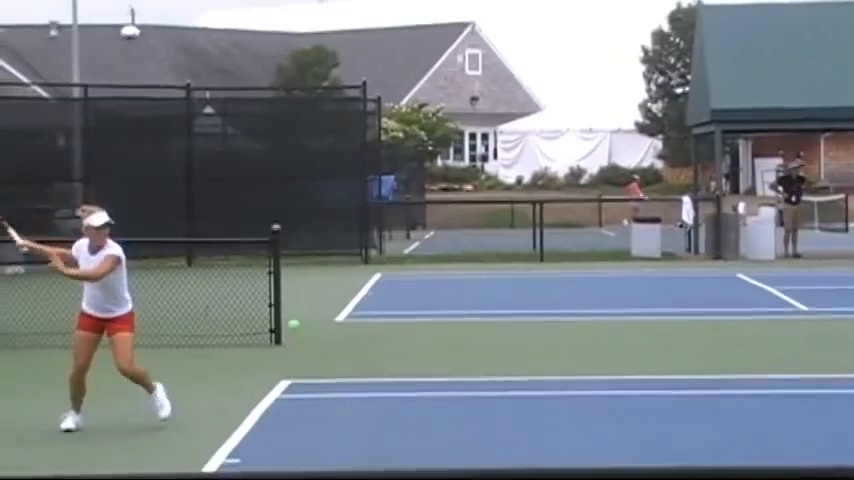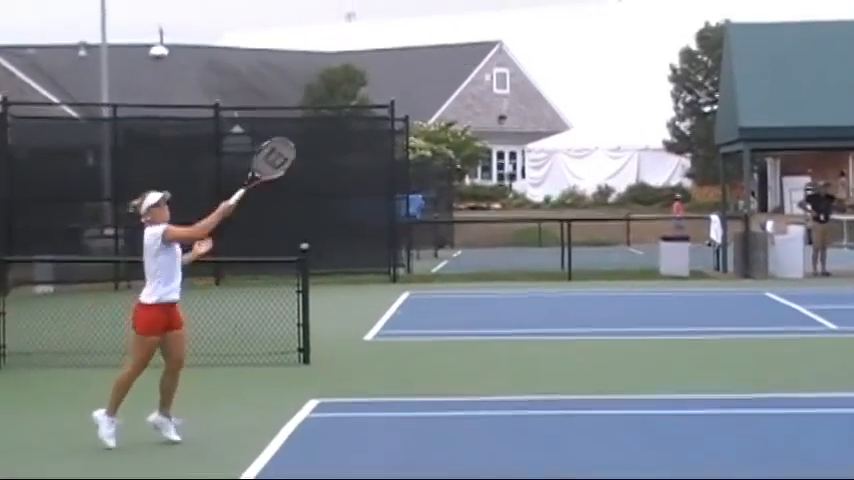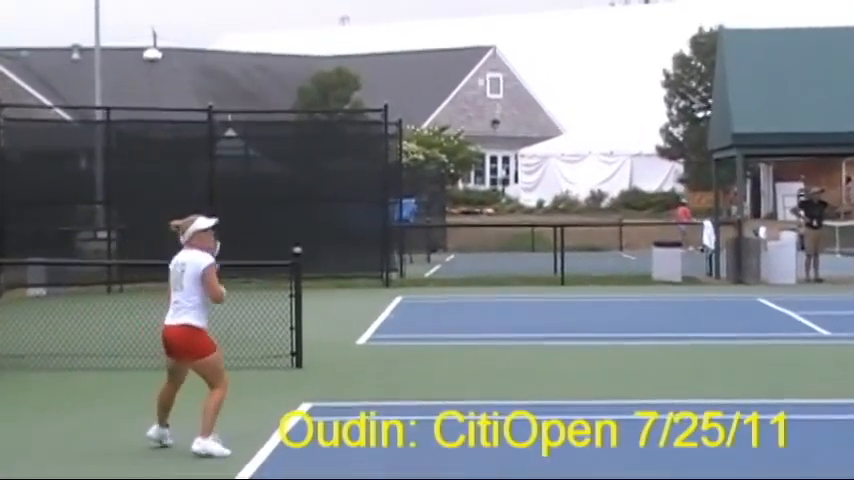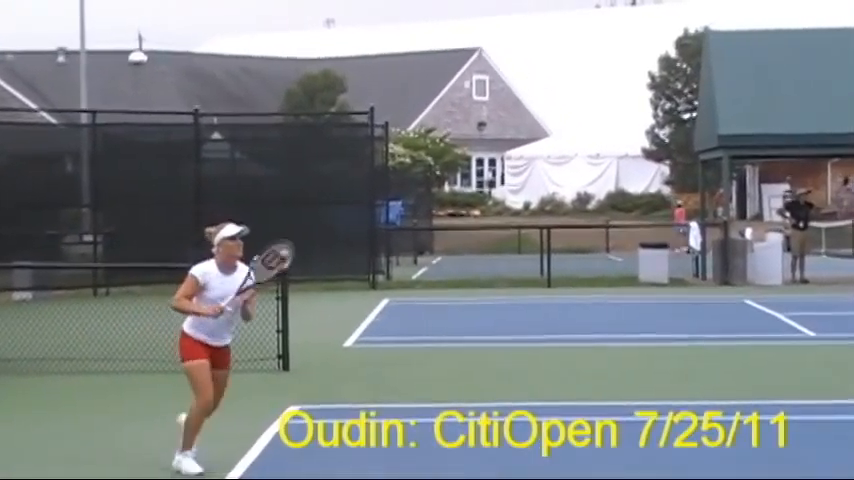
dt=0.5s
person 1, frame 1
left shoulder: (113, 252)
right shoulder: (80, 246)
left elbow: (96, 274)
right elbow: (65, 256)
left wrist: (64, 269)
right wrist: (34, 247)
left hip: (120, 316)
right hip: (89, 315)
left knee: (126, 367)
right knee: (79, 367)
left ankle: (155, 389)
right ankle: (74, 412)
person 1, frame 2
left shoulder: (165, 232)
right shoulder: (157, 232)
right elbow: (196, 232)
left wrist: (195, 253)
right wrist: (220, 212)
left hip: (170, 308)
right hip: (152, 310)
left knee: (175, 364)
right knee: (136, 368)
left ankle: (163, 416)
right ankle: (107, 416)
person 1, frame 3
left shoulder: (178, 260)
right shoulder: (206, 260)
right elbow: (219, 297)
right wrist: (218, 293)
left hip: (171, 330)
right hip: (190, 331)
left knee: (173, 381)
right knee: (220, 385)
left ankle: (160, 428)
right ankle: (205, 439)
person 1, frame 4
left shoulder: (244, 272)
right shoulder: (203, 271)
left elbow: (247, 316)
right elbow: (177, 302)
left wrist: (248, 304)
right wrist: (204, 310)
left hip: (221, 345)
right hip: (194, 340)
left knee: (212, 401)
right knee: (205, 398)
left ankle: (188, 420)
right ankle: (184, 454)
